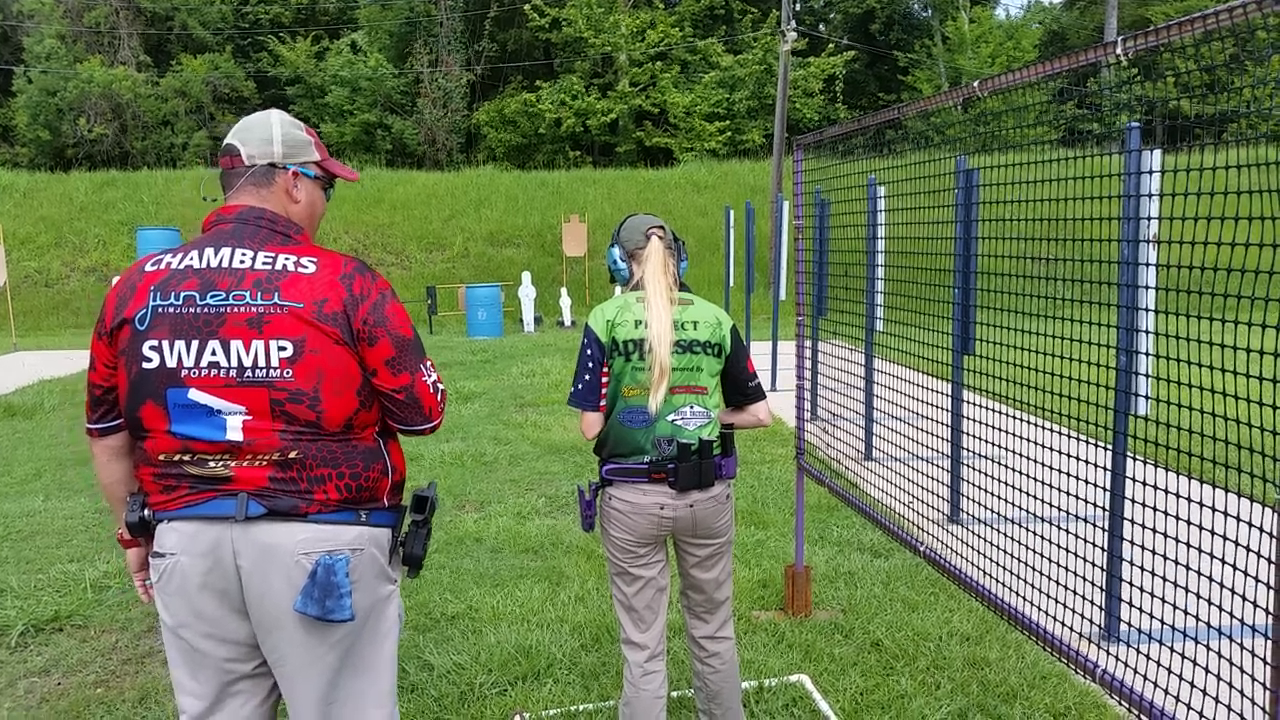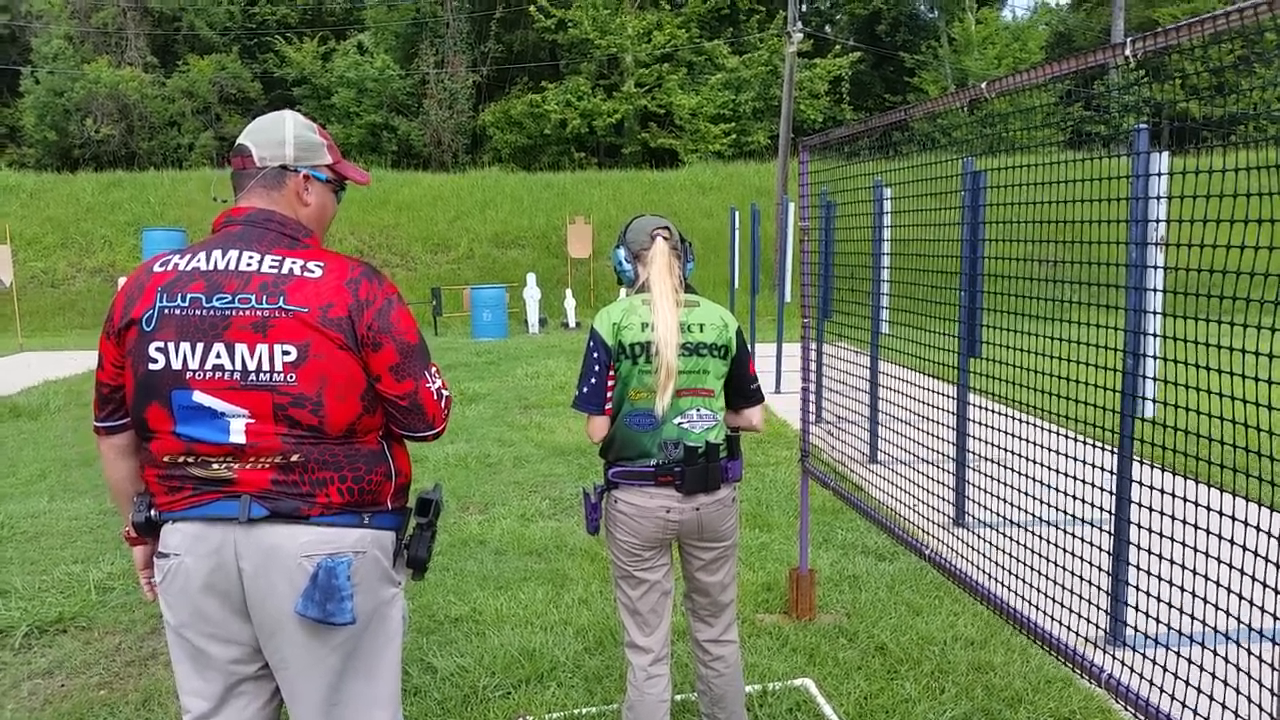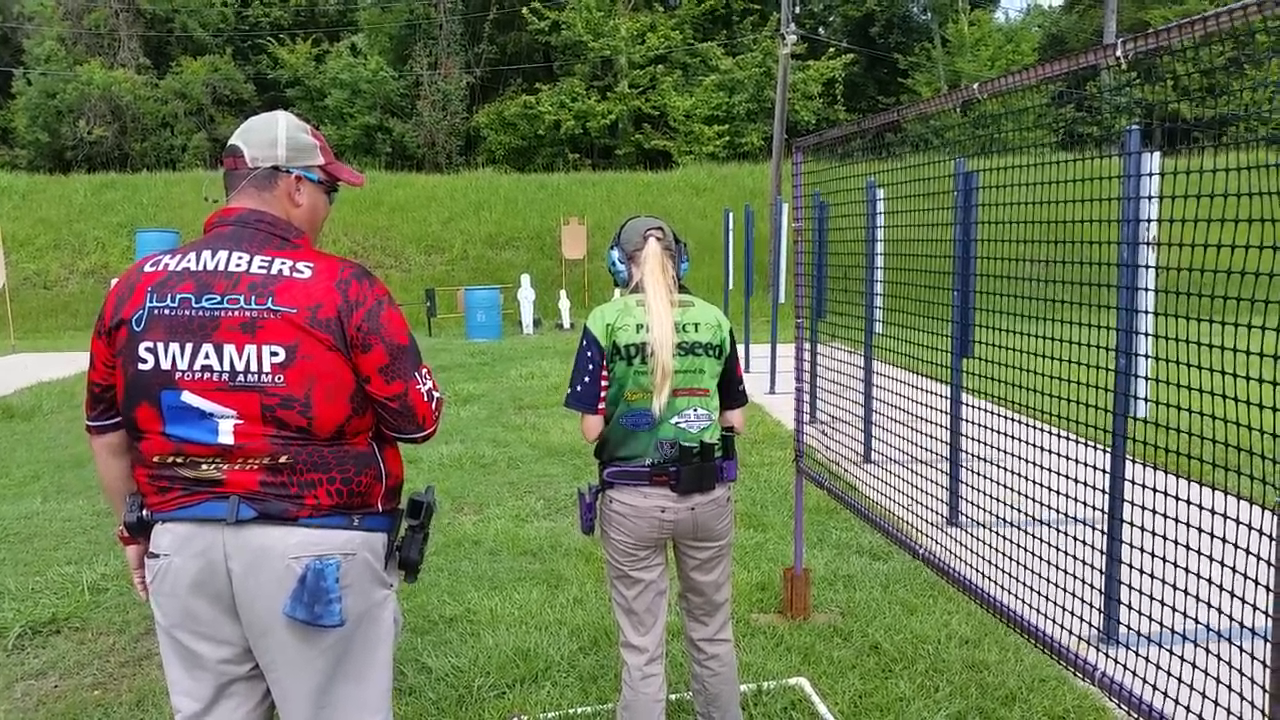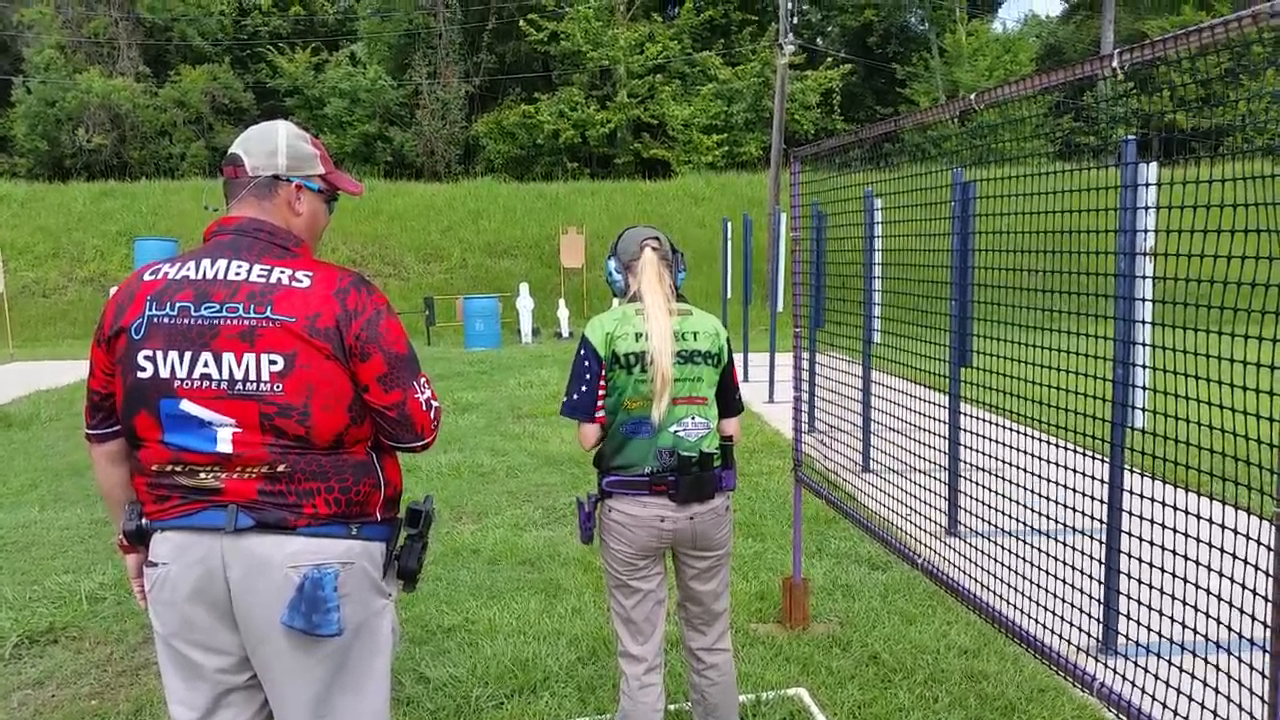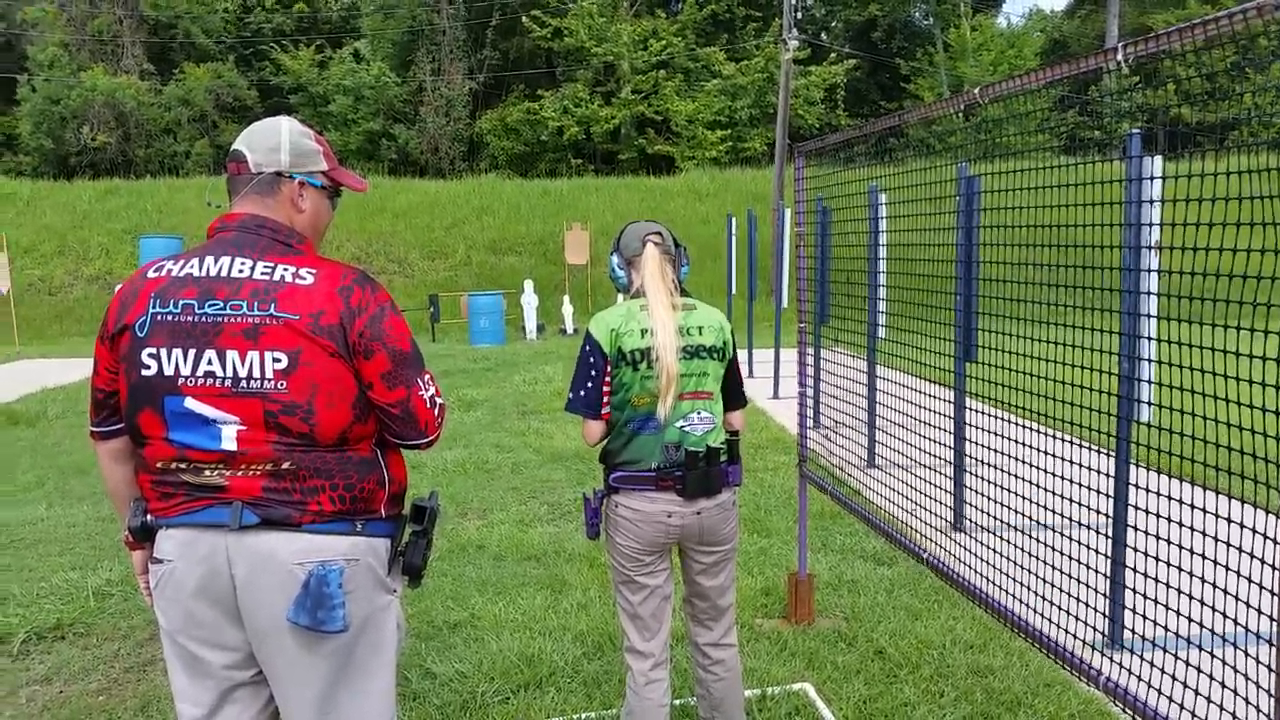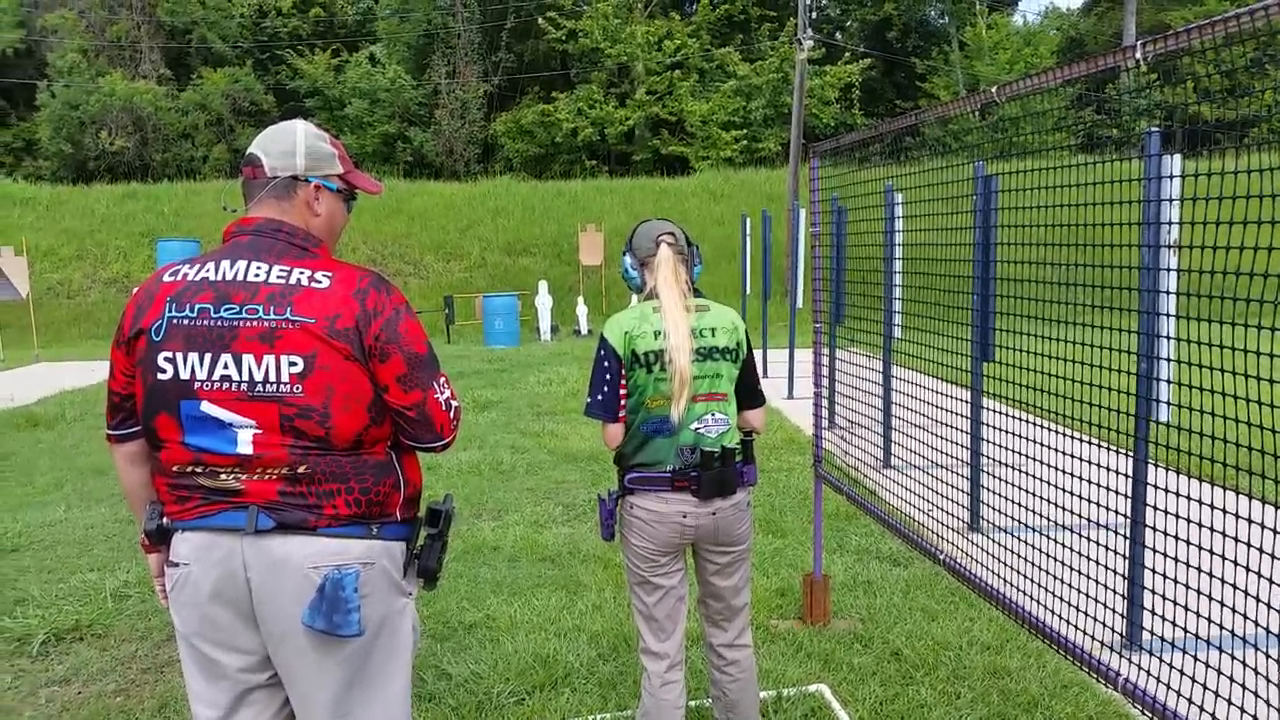
dt=0.5s
person 1, frame 1
left shoulder: (137, 287)
right shoulder: (346, 281)
left elbow: (108, 436)
right elbow: (423, 415)
left wrist: (134, 533)
left hip: (189, 542)
right hip: (320, 544)
person 1, frame 2
left shoulder: (145, 286)
right shoulder: (352, 286)
left elbow: (116, 434)
right elbow: (427, 420)
left wrist: (142, 531)
left hip: (193, 542)
right hip: (324, 547)
person 1, frame 3
left shoulder: (135, 287)
right shoulder: (343, 286)
left elbow: (107, 433)
right elbow: (418, 420)
left wrist: (135, 530)
left hip: (183, 543)
right hip: (315, 546)
person 1, frame 4
left shoulder: (135, 296)
right shoulder: (341, 296)
left elbow: (107, 441)
right elbow: (417, 430)
left wrist: (134, 538)
left hip: (181, 552)
right hip: (313, 556)
person 1, frame 5
left shoulder: (139, 292)
right shoulder: (345, 292)
left elbow: (112, 439)
right elbow: (421, 426)
left wrist: (142, 536)
left hip: (187, 550)
right hip: (318, 553)
person 1, frame 6
left shoulder: (155, 296)
right shoulder: (361, 295)
left elbow: (128, 442)
right elbow: (436, 430)
left wrist: (158, 537)
left hip: (202, 553)
right hip: (332, 557)
person 2, frame 1
left shoulder: (607, 317)
right shoulder: (715, 318)
left elbow: (590, 427)
right elbow: (758, 414)
left hip: (633, 497)
right hip: (707, 492)
left knee: (643, 643)
right knee: (713, 628)
person 2, frame 2
left shoulder: (613, 321)
right shoulder: (721, 320)
left elbow: (598, 430)
right elbow: (753, 419)
left hip: (639, 500)
right hip: (712, 494)
left knee: (647, 647)
right knee: (718, 633)
person 2, frame 3
left shoulder: (607, 320)
right shoulder: (714, 319)
left elbow: (592, 428)
right elbow: (735, 419)
left hip: (633, 498)
right hip: (707, 494)
left knee: (641, 645)
right knee: (712, 632)
person 2, frame 4
left shoulder: (605, 330)
right shoulder: (712, 329)
left elbow: (589, 436)
right elbow: (731, 429)
left hip: (633, 508)
right hip: (705, 503)
left knee: (640, 656)
right knee: (711, 642)
person 2, frame 5
left shoulder: (608, 326)
right shoulder: (716, 321)
left elbow: (593, 432)
right elbow: (736, 420)
left hip: (639, 503)
right hip: (712, 496)
left knee: (647, 651)
right knee: (718, 636)
person 2, frame 6
left shoulder: (623, 329)
right shoulder: (730, 323)
left elbow: (613, 436)
right elbow: (754, 421)
left hip: (653, 505)
right hip: (726, 498)
left knee: (661, 651)
right knee: (731, 636)
